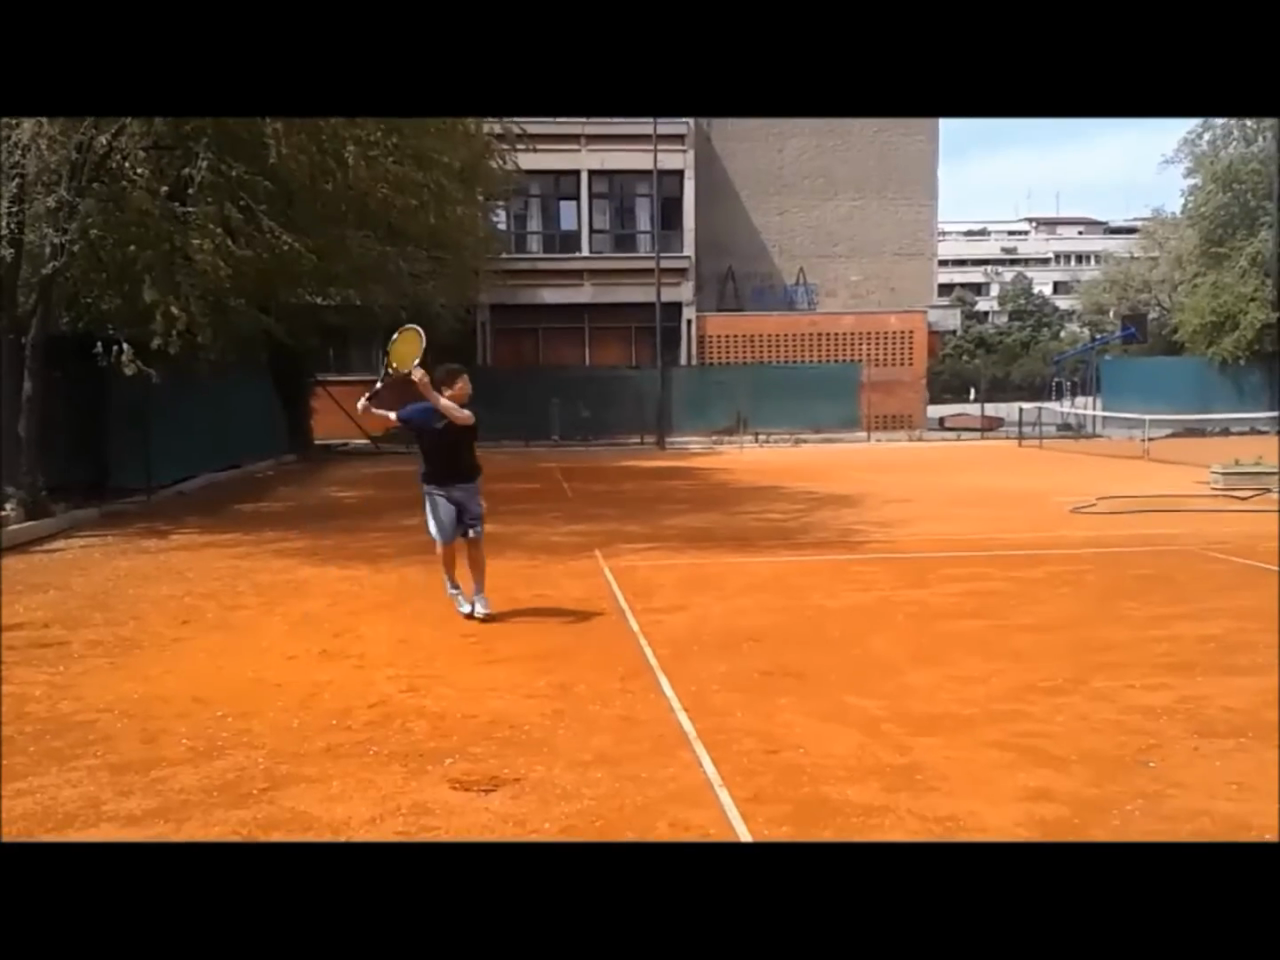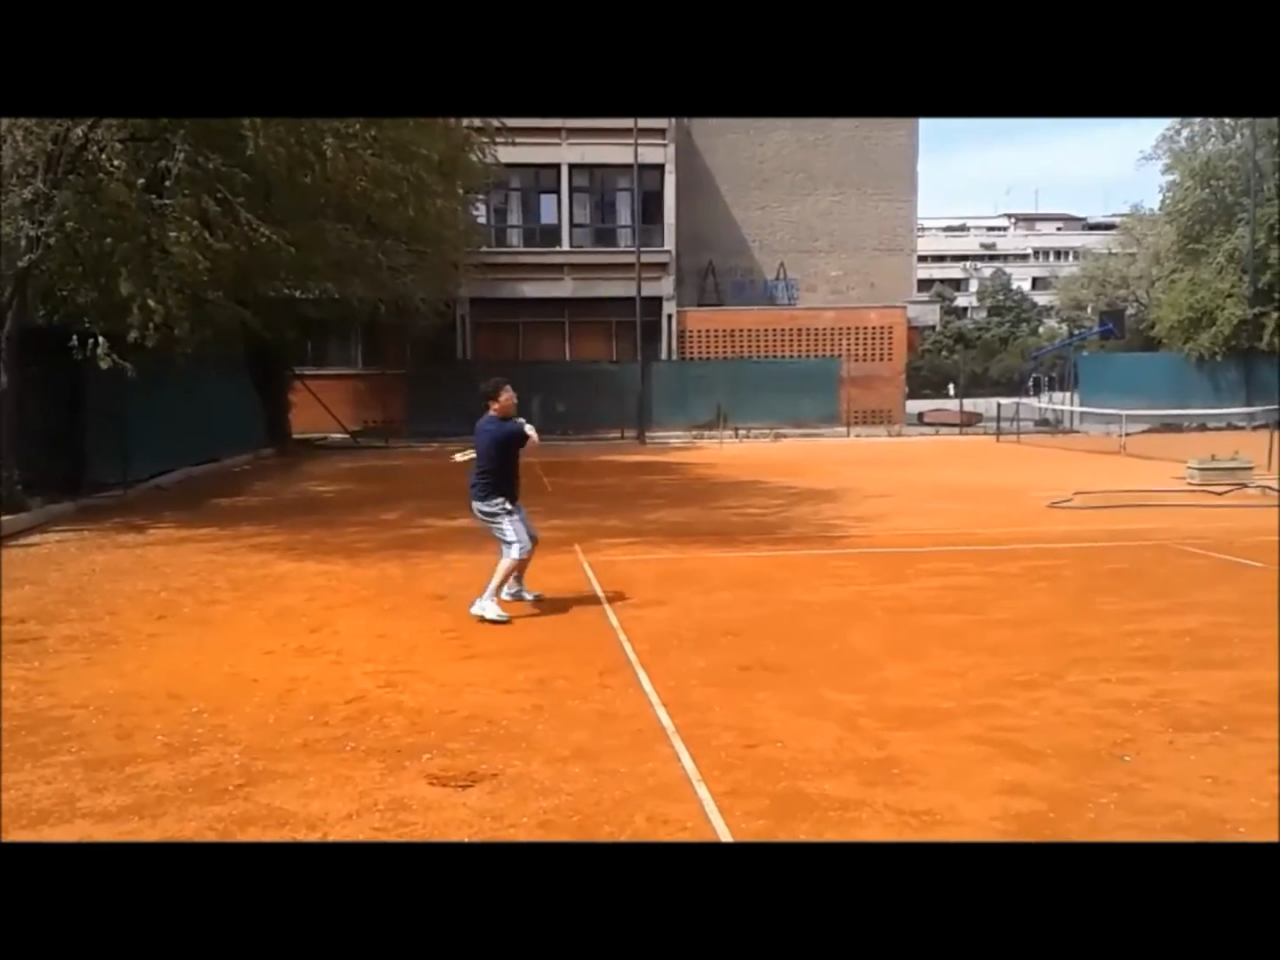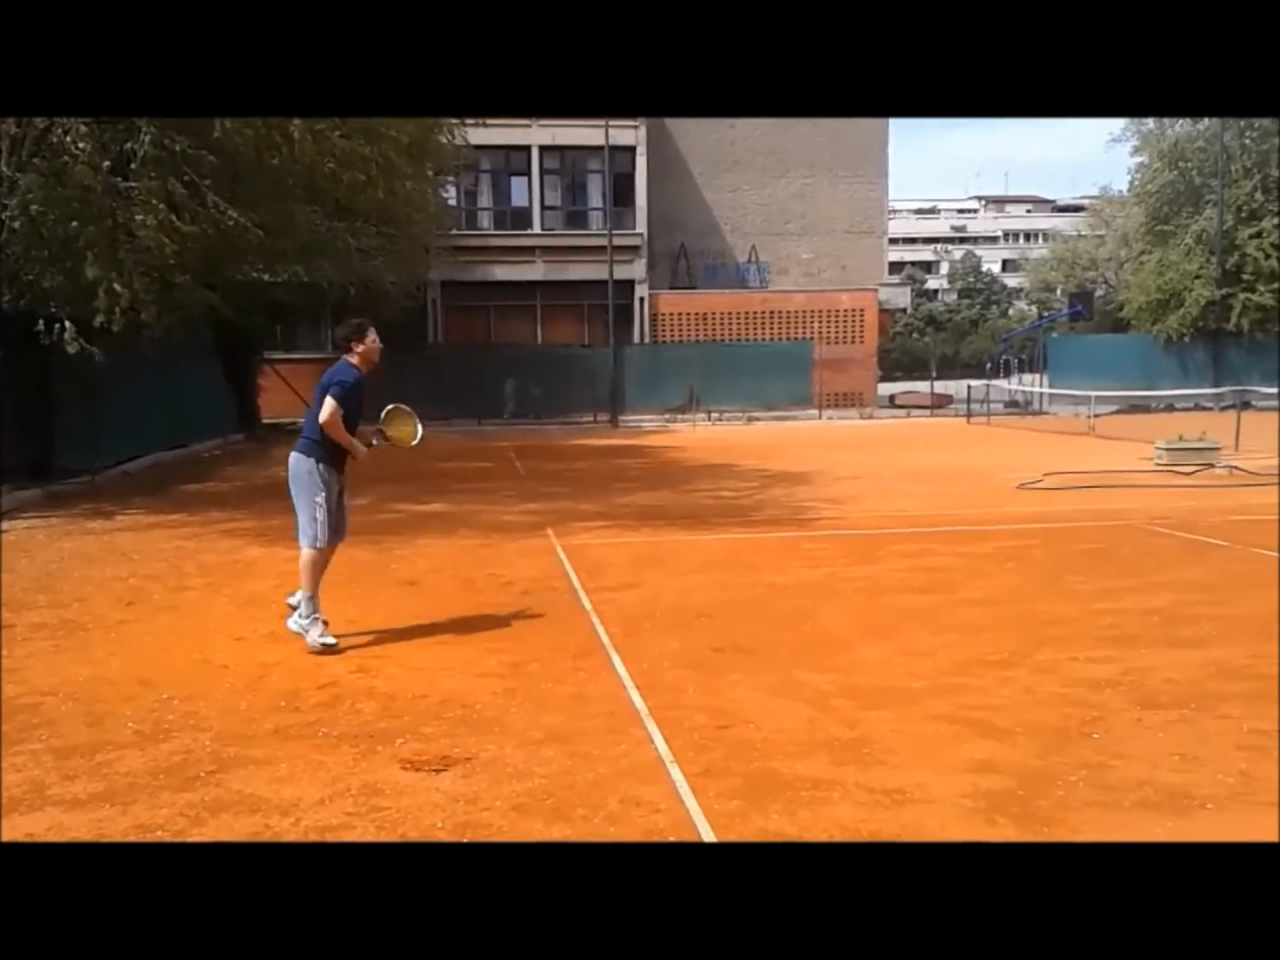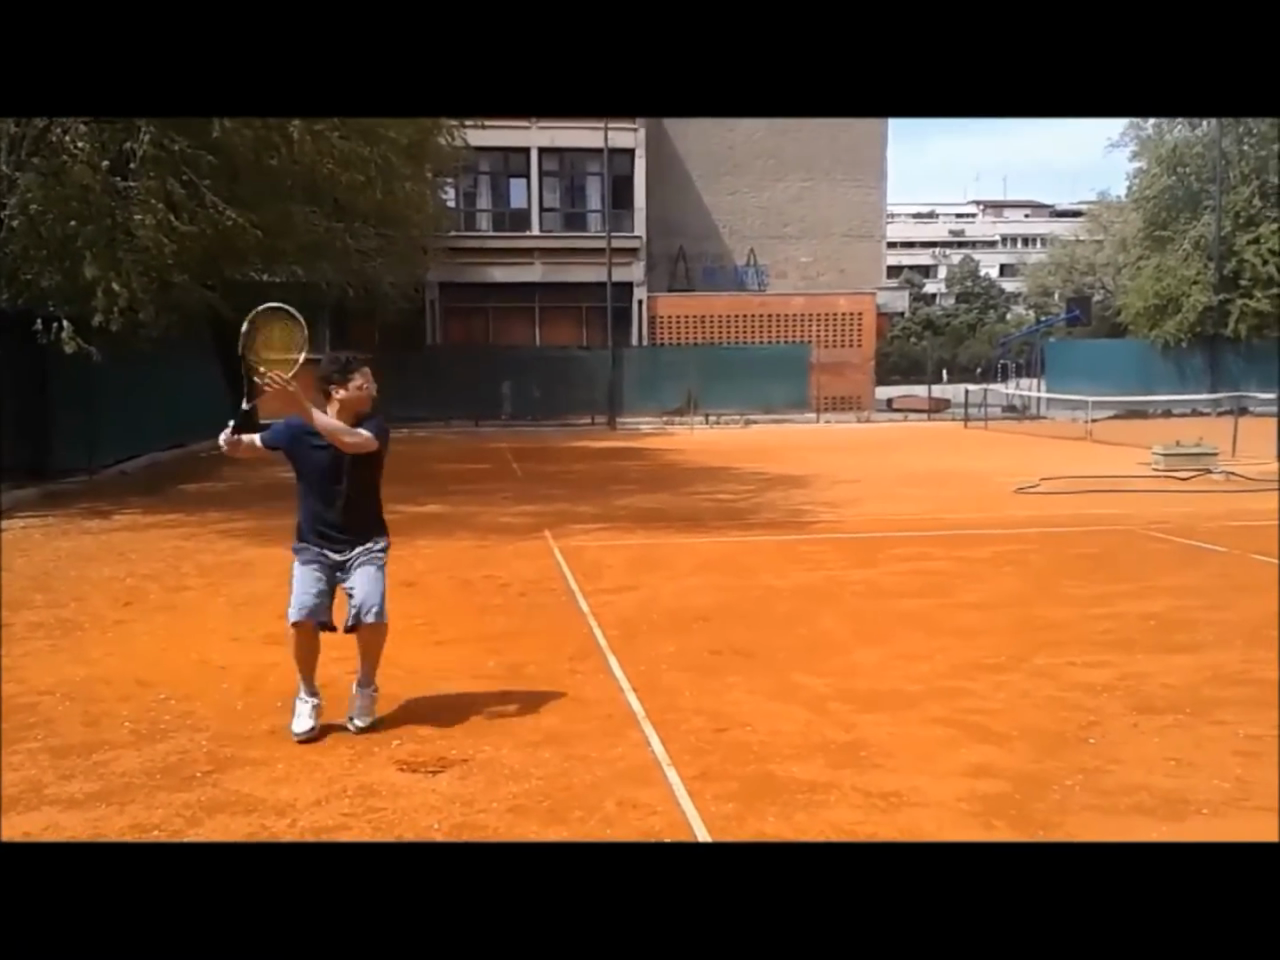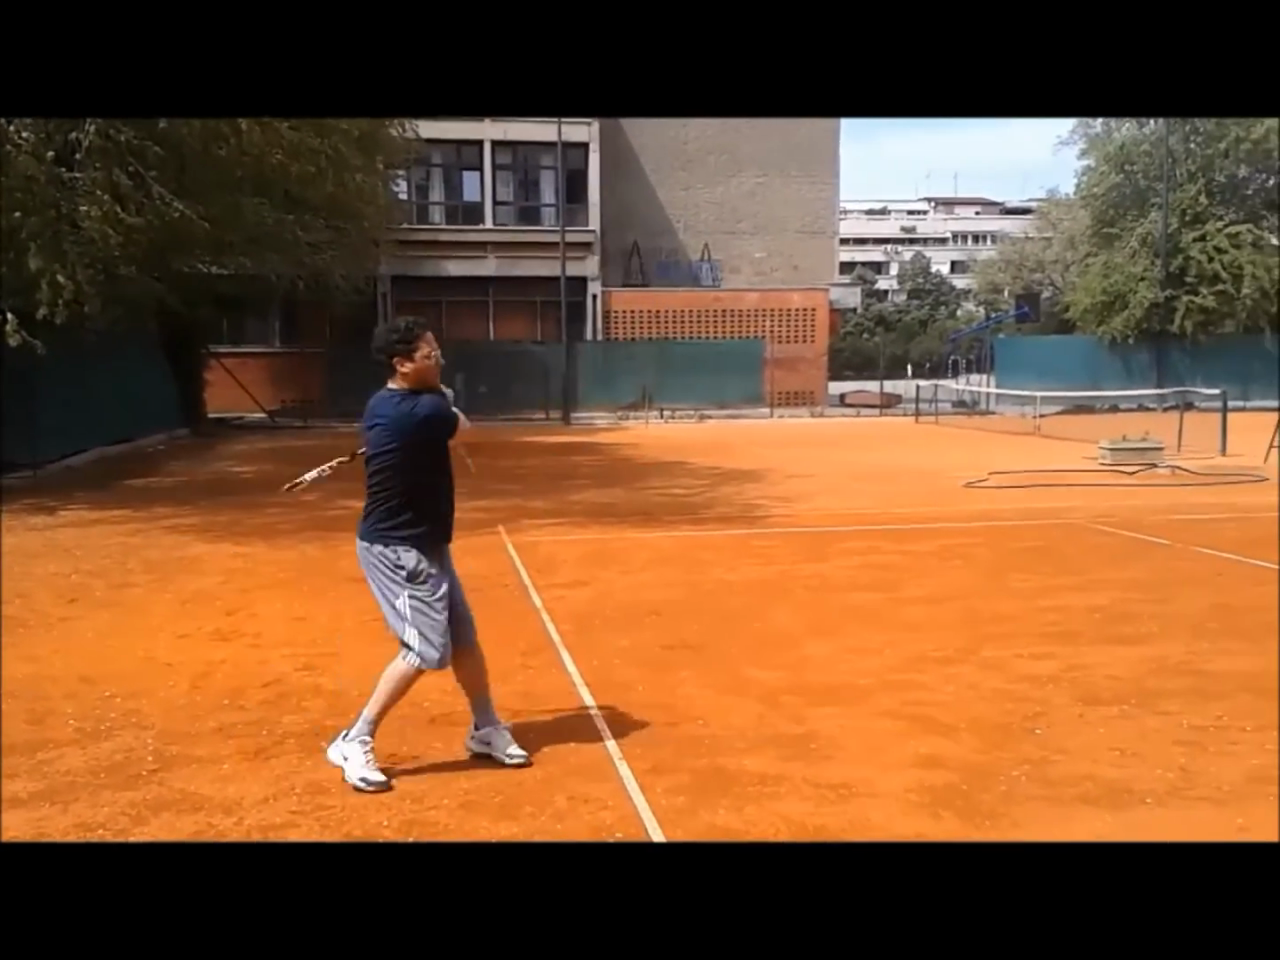
dt=1s
person 1, frame 1
left shoulder: (465, 414)
right shoulder: (420, 412)
left elbow: (459, 417)
right elbow: (389, 418)
left wrist: (429, 392)
right wrist: (369, 409)
left hip: (466, 484)
right hip: (436, 486)
left knee: (474, 537)
right knee: (445, 540)
left ankle: (479, 594)
right ankle: (453, 588)
person 1, frame 2
left shoulder: (486, 424)
right shoulder: (506, 431)
right elbow: (533, 439)
left wrist: (522, 426)
right wrist: (526, 428)
left hip: (498, 498)
right hip: (493, 502)
left knee: (529, 540)
right knee: (520, 548)
left ankle: (513, 586)
right ankle: (486, 601)
person 1, frame 3
left shoulder: (344, 374)
right shoulder: (350, 377)
right elbow: (327, 418)
left wrist: (361, 433)
right wrist: (354, 447)
left hip: (324, 462)
right hip: (314, 462)
left knee: (333, 535)
right knee: (316, 539)
left ankle: (303, 597)
right ankle: (306, 615)
person 1, frame 4
left shoulder: (372, 428)
right shoulder: (296, 428)
left elbow: (353, 442)
right elbow: (249, 445)
left wrist: (303, 407)
right wrist: (231, 441)
left hip: (364, 544)
right hip: (313, 547)
left knee: (371, 617)
right knee: (302, 618)
left ankle: (365, 690)
right ankle: (308, 696)
person 1, frame 5
left shoulder: (387, 405)
right shoulder: (421, 413)
right elbow: (462, 424)
right wrist: (441, 397)
left hip: (417, 546)
right hip: (399, 551)
left knee: (463, 641)
right knee: (427, 652)
left ankle: (486, 729)
right ankle: (354, 742)
